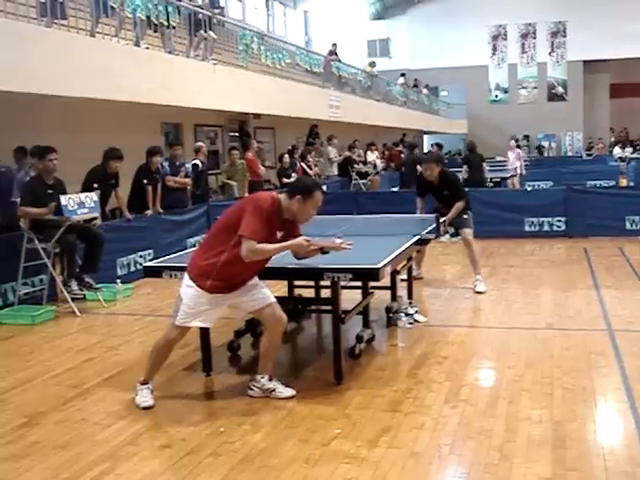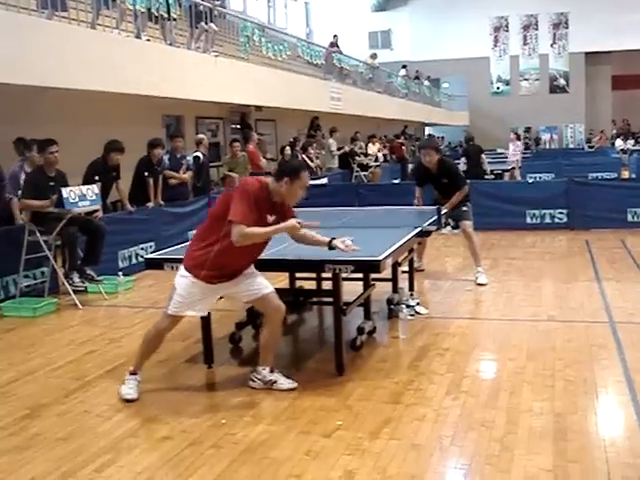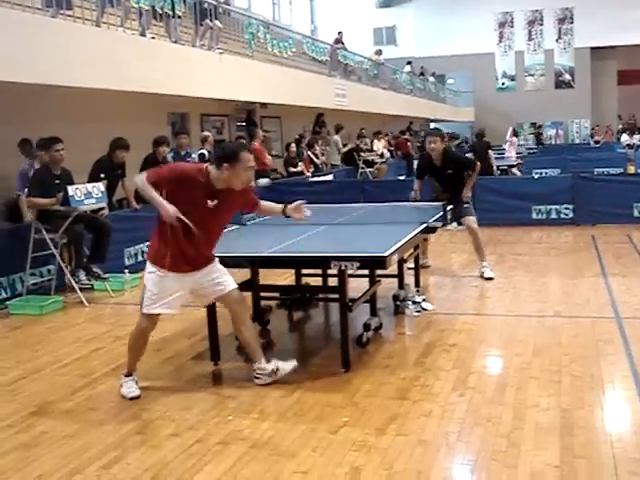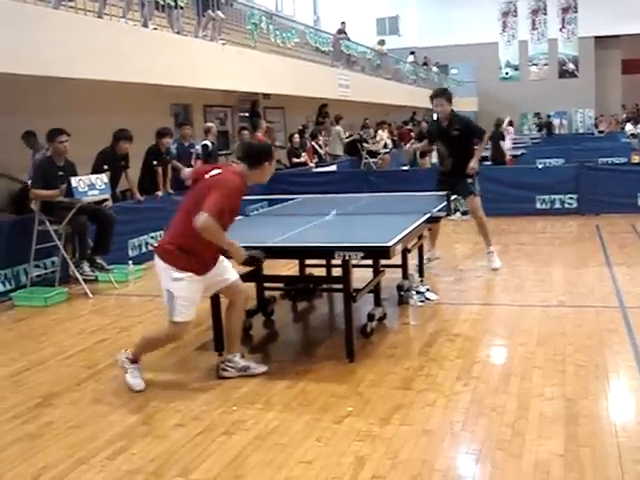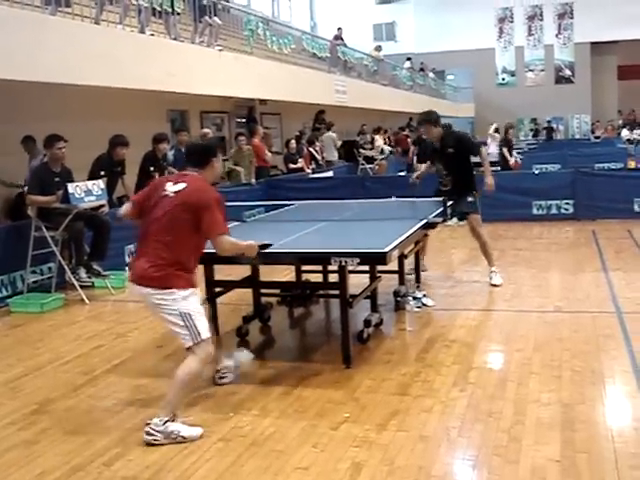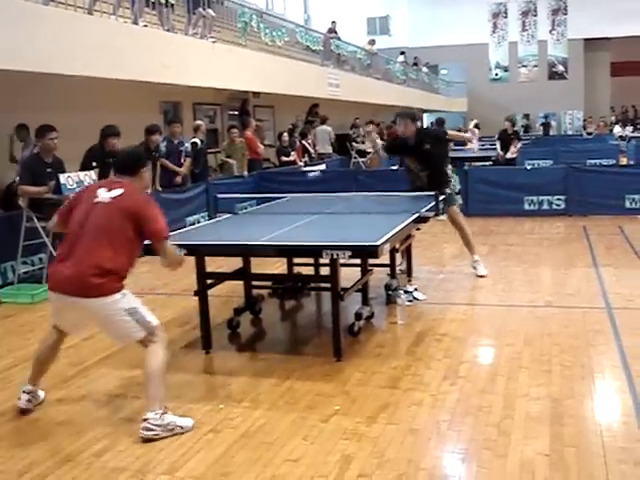
dt=0.4s
person 1, frame 1
left shoulder: (288, 216)
right shoulder: (261, 205)
left elbow: (299, 251)
right elbow: (249, 252)
left wrist: (325, 247)
right wrist: (290, 244)
left hip: (242, 281)
right hip: (205, 277)
left knee: (277, 320)
right knee: (175, 334)
left ankle: (262, 381)
right ankle: (145, 384)
person 1, frame 2
left shoulder: (281, 203)
right shoulder: (248, 190)
left elbow: (298, 233)
right elbow: (238, 237)
left wrist: (330, 242)
right wrist: (279, 227)
left hip: (239, 271)
right hip: (201, 269)
left knee: (276, 309)
right knee: (166, 324)
left ankle: (263, 373)
right ankle: (133, 374)
person 1, frame 3
left shoulder: (239, 190)
right shoulder: (185, 174)
left elbow: (257, 206)
right elbow: (141, 179)
left wrist: (284, 210)
right wrist: (162, 204)
left hip: (204, 263)
right hip: (166, 264)
left knee: (238, 303)
right knee: (146, 324)
left ankle: (263, 366)
right ankle: (129, 375)
person 1, frame 4
left shoulder: (223, 170)
right shoulder: (232, 183)
left elbow: (189, 175)
right elbow: (202, 223)
right wrist: (233, 249)
left hip: (204, 256)
right hip: (180, 260)
left knee: (240, 294)
right knee: (177, 329)
left ankle: (231, 361)
right ankle: (132, 358)
person 1, frame 5
left shoulder: (162, 183)
right shoulder: (206, 194)
left elbow: (125, 213)
right elbow: (222, 245)
right wrist: (247, 247)
left hip: (141, 275)
right hip: (166, 283)
left knee: (203, 310)
right knee: (203, 350)
right ankle: (161, 424)
person 1, frame 6
left shoulder: (87, 193)
right shoulder: (142, 202)
left elbow: (58, 224)
right elbow: (170, 255)
right wrist: (177, 261)
left hip: (59, 284)
right hip: (100, 290)
left knee: (59, 331)
right knee: (156, 340)
left ankle: (29, 392)
right ankle: (155, 418)
person 2, frame 1
left shoulder: (451, 178)
right shoulder: (422, 179)
left elbow: (461, 202)
right elbow: (420, 196)
left wrist: (447, 220)
right wrist: (420, 209)
left hip: (459, 210)
right hip: (440, 210)
left knee: (468, 238)
left ankle: (478, 278)
right ankle: (417, 270)
person 2, frame 2
left shoulder: (449, 167)
right shoulder: (420, 168)
left elbow: (464, 188)
right elbow: (419, 186)
left wrist: (448, 206)
right wrist: (418, 198)
left hip: (458, 202)
right hip: (439, 202)
left knee: (467, 230)
left ankle: (480, 270)
right ankle: (418, 262)
person 2, frame 3
left shoulder: (455, 158)
right shoulder: (424, 161)
left elbow: (476, 166)
right elbow: (419, 178)
left wrist: (468, 188)
right wrist: (416, 190)
left hip: (459, 198)
left knee: (472, 227)
left ankle: (484, 265)
right ankle: (424, 259)
person 2, frame 4
left shoulder: (464, 122)
right shoulder: (434, 126)
left elbow: (483, 137)
right elbow: (430, 143)
left wrist: (475, 159)
left hip: (465, 174)
right hip: (445, 174)
left knee: (476, 211)
left ankle: (491, 252)
right ankle: (432, 250)
person 2, frame 5
left shoulder: (456, 138)
right shoulder: (427, 146)
left elbow: (480, 152)
left wrist: (488, 175)
right wrist: (419, 173)
left hip: (465, 191)
right hip: (443, 191)
left knee: (475, 228)
left ankle: (493, 269)
person 2, frame 6
left shoulder: (432, 135)
right shoulder: (397, 143)
left elbow: (447, 134)
left wrist: (465, 137)
left hip: (441, 185)
right hip: (418, 189)
left knee: (456, 219)
left ankle: (475, 259)
person 3, frame 1
left shoulder: (59, 183)
right shoulder: (32, 184)
right elbow: (22, 211)
right wrist: (46, 211)
left hip: (62, 222)
right hip: (43, 226)
left knee: (96, 235)
right knee: (69, 239)
left ankle: (84, 274)
right ankle: (70, 280)
person 3, frame 2
left shoulder: (61, 175)
right shoulder: (33, 177)
right elbow: (23, 204)
right wrist: (47, 203)
left hip: (63, 215)
right hip: (44, 219)
left knee: (97, 227)
right knee: (71, 232)
left ankle: (85, 267)
right ankle: (71, 272)
person 3, frame 3
left shoulder: (66, 173)
right shoulder: (39, 175)
right elbow: (30, 202)
right wrist: (53, 201)
left hip: (69, 213)
right hip: (50, 217)
left knee: (103, 225)
right knee: (77, 230)
left ankle: (91, 265)
right ankle: (77, 270)
person 3, frame 4
left shoulder: (70, 165)
right shoulder: (43, 166)
right elbow: (33, 194)
right wrist: (57, 193)
left hip: (72, 204)
right hip: (53, 208)
left knee: (107, 216)
right knee: (81, 221)
left ankle: (95, 256)
right ankle: (82, 262)
person 3, frame 5
left shoulder: (66, 171)
right shoulder: (39, 172)
right elbow: (30, 199)
right wrist: (54, 199)
left hip: (69, 210)
right hip: (50, 214)
left knee: (102, 222)
right knee: (77, 227)
left ankle: (92, 262)
right ankle: (78, 268)
person 3, frame 6
left shoulder: (59, 162)
right shoulder: (29, 163)
right elbow: (21, 190)
right wrist: (46, 189)
left hip: (59, 202)
right hip: (40, 205)
